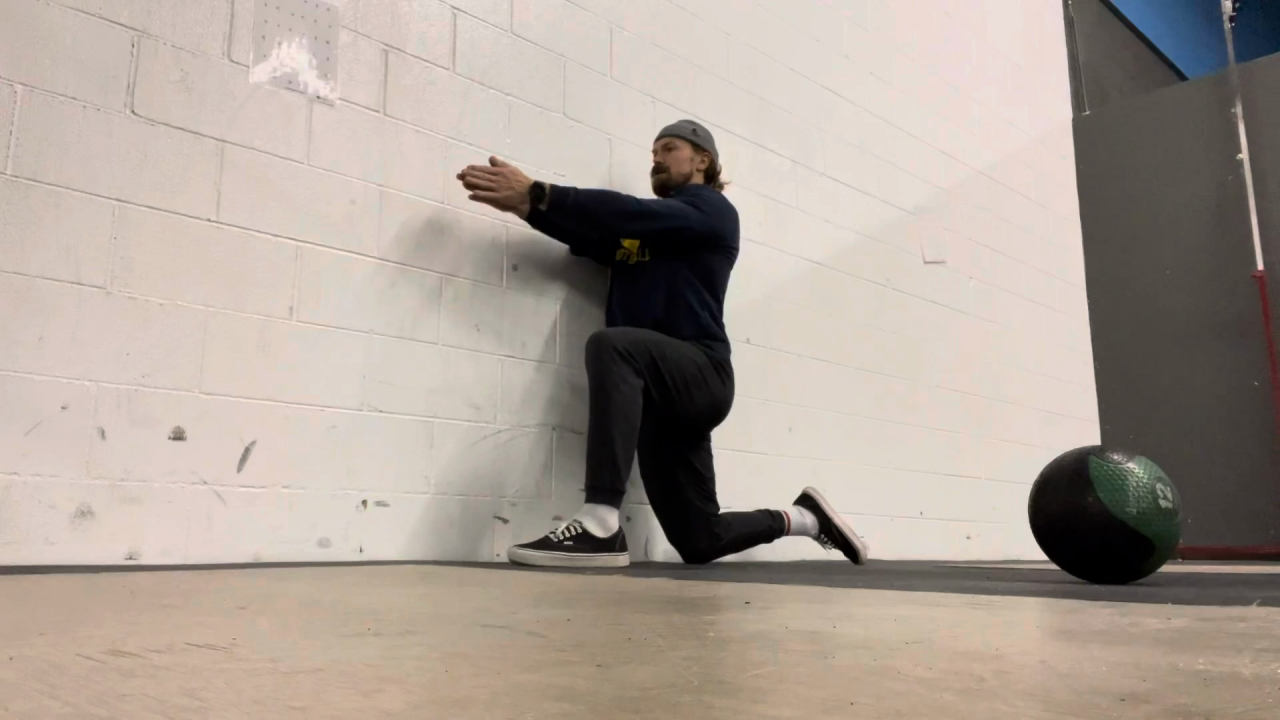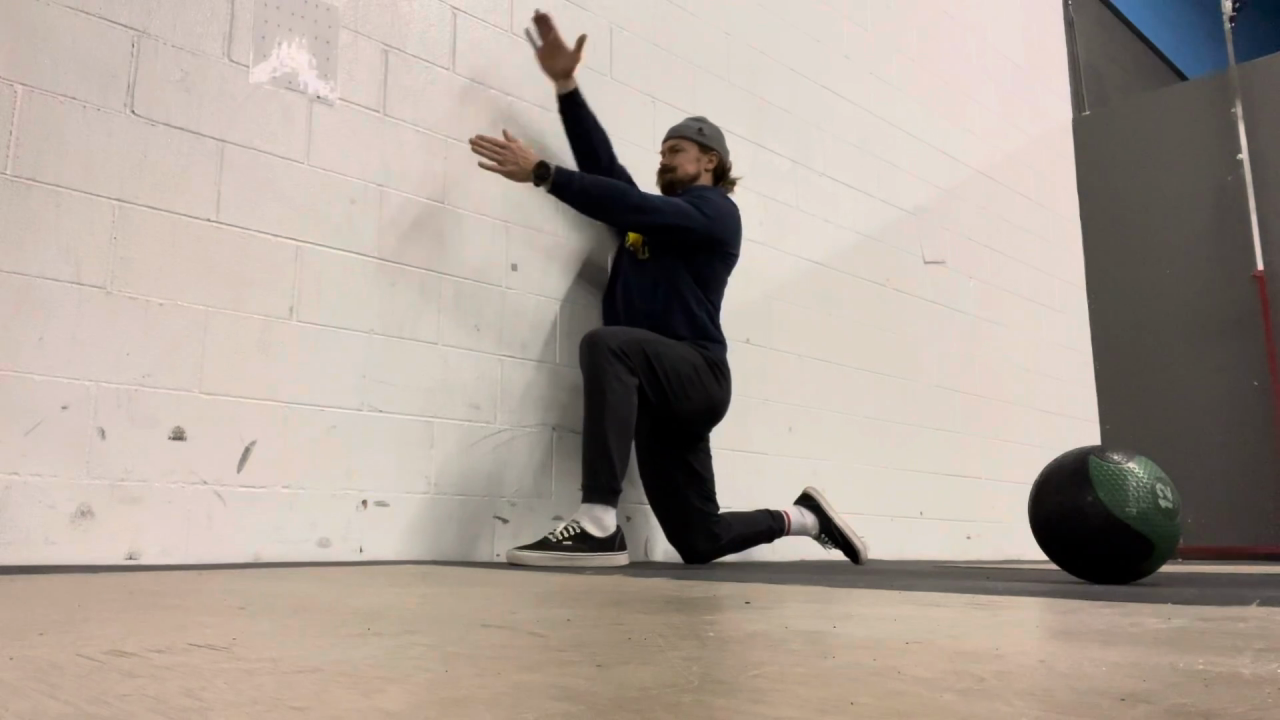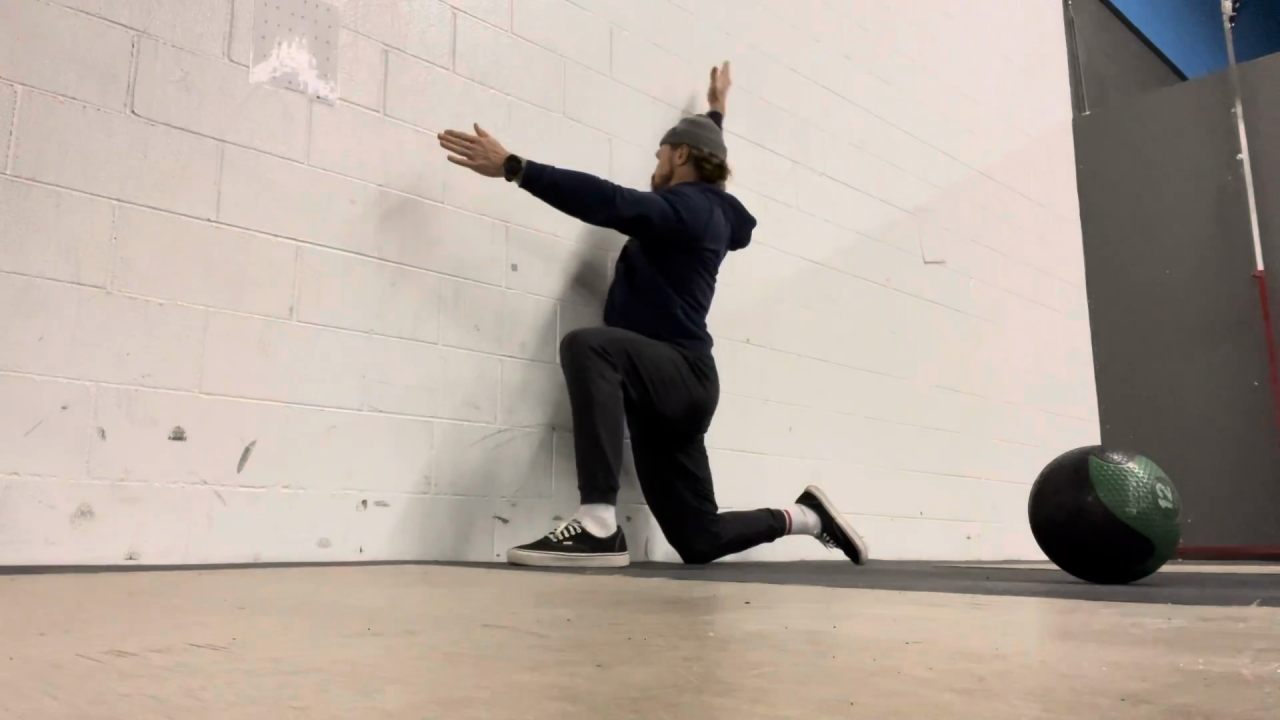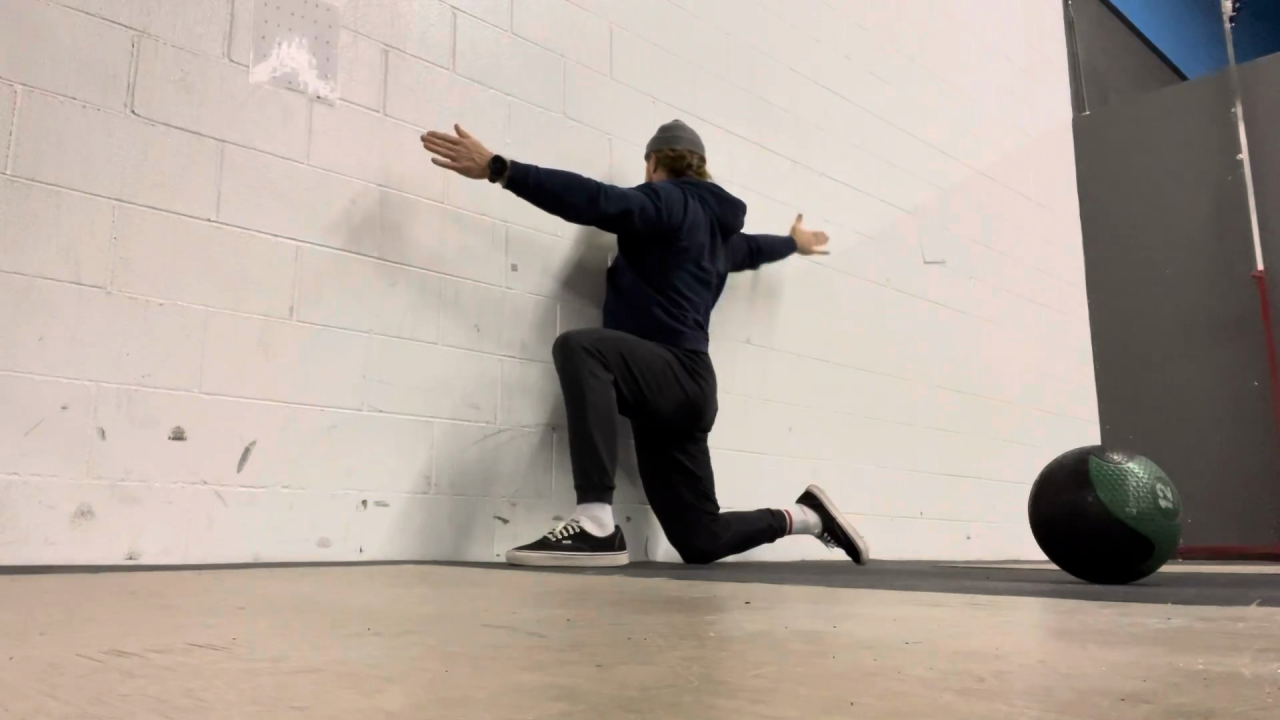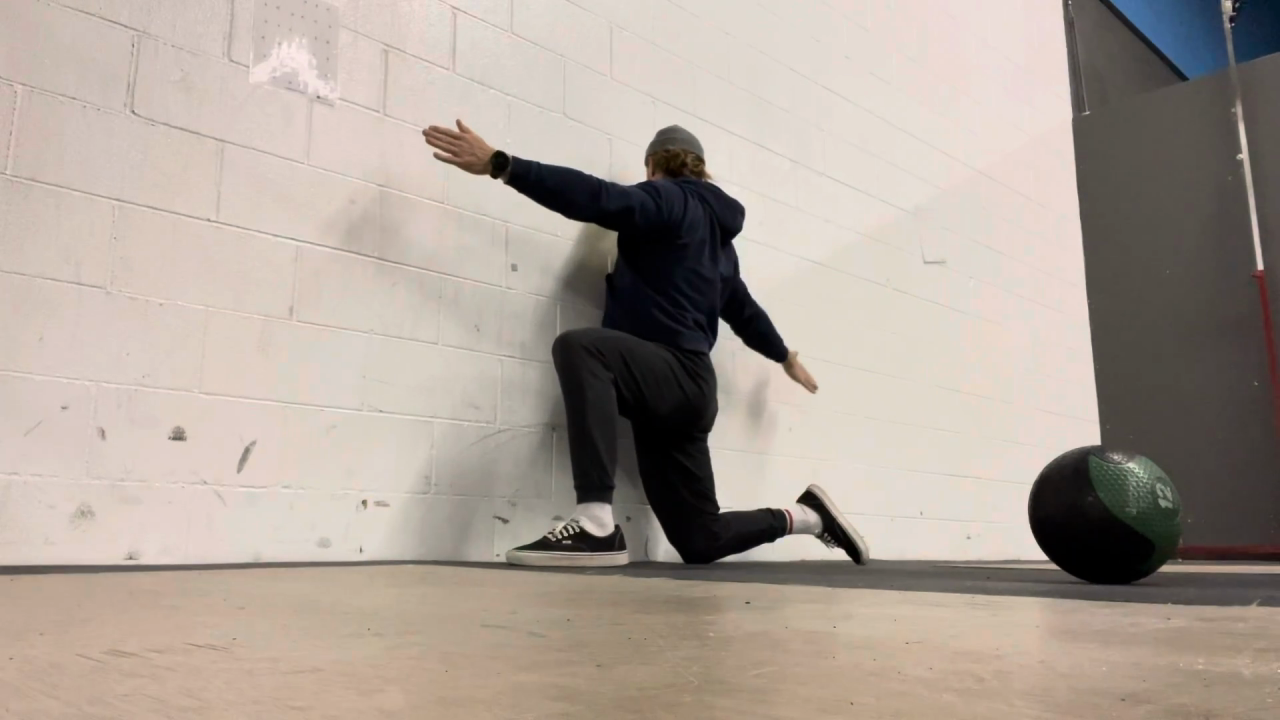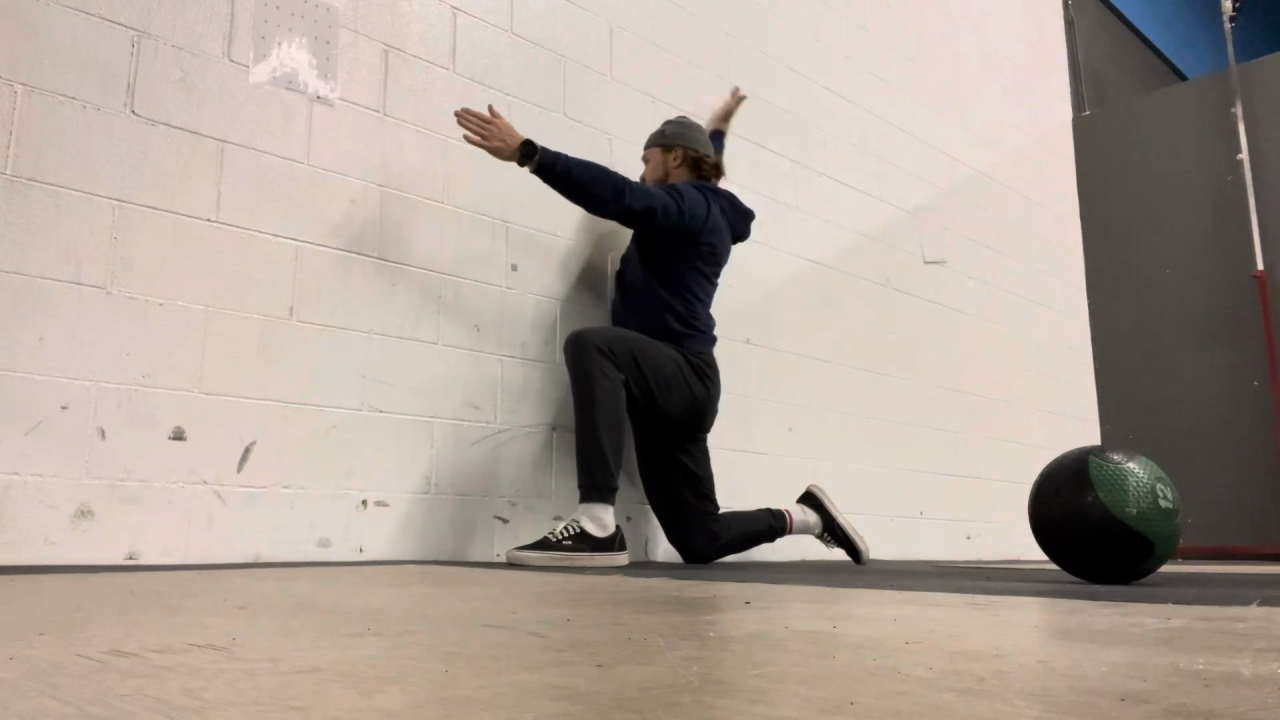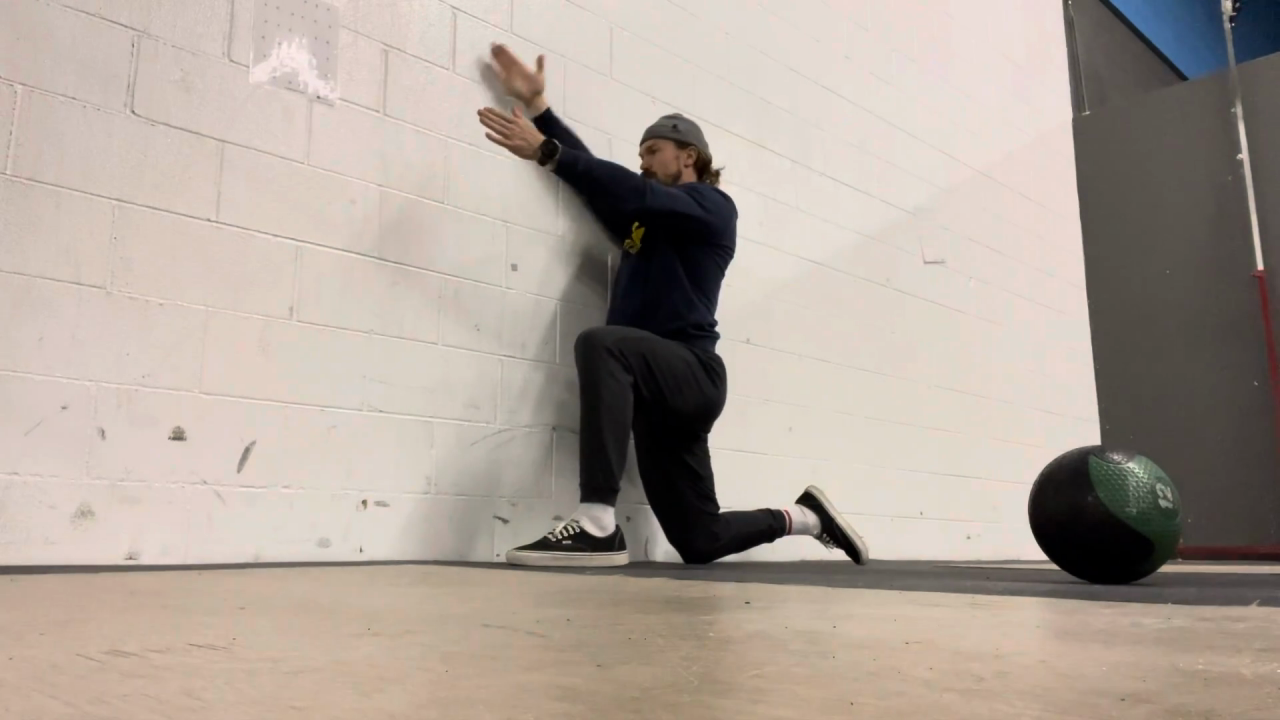
dt=0.7s
person 1, frame 1
left shoulder: (711, 210)
right shoulder: (643, 224)
left elbow: (626, 213)
right elbow: (590, 233)
left wrist: (539, 192)
right wrist: (525, 204)
left hip: (700, 376)
right hip: (661, 394)
left knee: (612, 345)
right knee: (699, 541)
left ankle: (600, 527)
right ankle: (803, 517)
person 1, frame 2
left shoulder: (716, 213)
right shoulder: (650, 220)
left elbow: (632, 207)
right elbow: (604, 169)
left wrist: (540, 171)
right wrist: (564, 83)
left hip: (695, 376)
right hip: (661, 387)
left knee: (606, 345)
right knee: (699, 541)
left ankle: (599, 526)
right ankle: (803, 517)
person 1, frame 3
left shoulder: (690, 208)
right shoulder: (705, 207)
left elbow: (607, 202)
right elbow: (709, 164)
left wrist: (511, 166)
right wrist: (715, 114)
left hip: (680, 377)
right hip: (673, 388)
right knee: (698, 540)
left ankle: (597, 526)
right ankle: (806, 516)
person 1, frame 4
left shoulder: (669, 202)
right shoulder: (712, 221)
left elbow: (593, 201)
right elbow: (750, 247)
left wrist: (496, 168)
right wrist: (793, 243)
left hip: (675, 376)
right hip: (683, 386)
right knee: (700, 542)
left ankle: (596, 525)
right ankle: (807, 517)
person 1, frame 5
left shoulder: (668, 201)
right shoulder: (714, 229)
left elbow: (595, 198)
right elbow: (741, 305)
left wrist: (498, 163)
right wrist: (787, 356)
left hip: (676, 377)
right hip: (684, 387)
right knee: (700, 541)
left ankle: (596, 526)
right ankle: (808, 517)
person 1, frame 6
left shoulder: (689, 207)
right shoulder: (705, 211)
left elbow: (617, 196)
left wrist: (525, 151)
right wrist: (714, 131)
left hip: (683, 379)
right hip: (678, 388)
right knee: (700, 542)
left ankle: (597, 527)
right ankle: (807, 517)
person 1, frame 7
left shoulder: (712, 207)
right shoulder: (644, 221)
left elbow: (633, 190)
right elbow: (597, 184)
left wrist: (544, 150)
right wrist: (536, 109)
left hip: (690, 376)
right hip: (662, 392)
left knee: (601, 344)
right knee: (700, 541)
left ankle: (597, 527)
right ankle: (808, 516)
